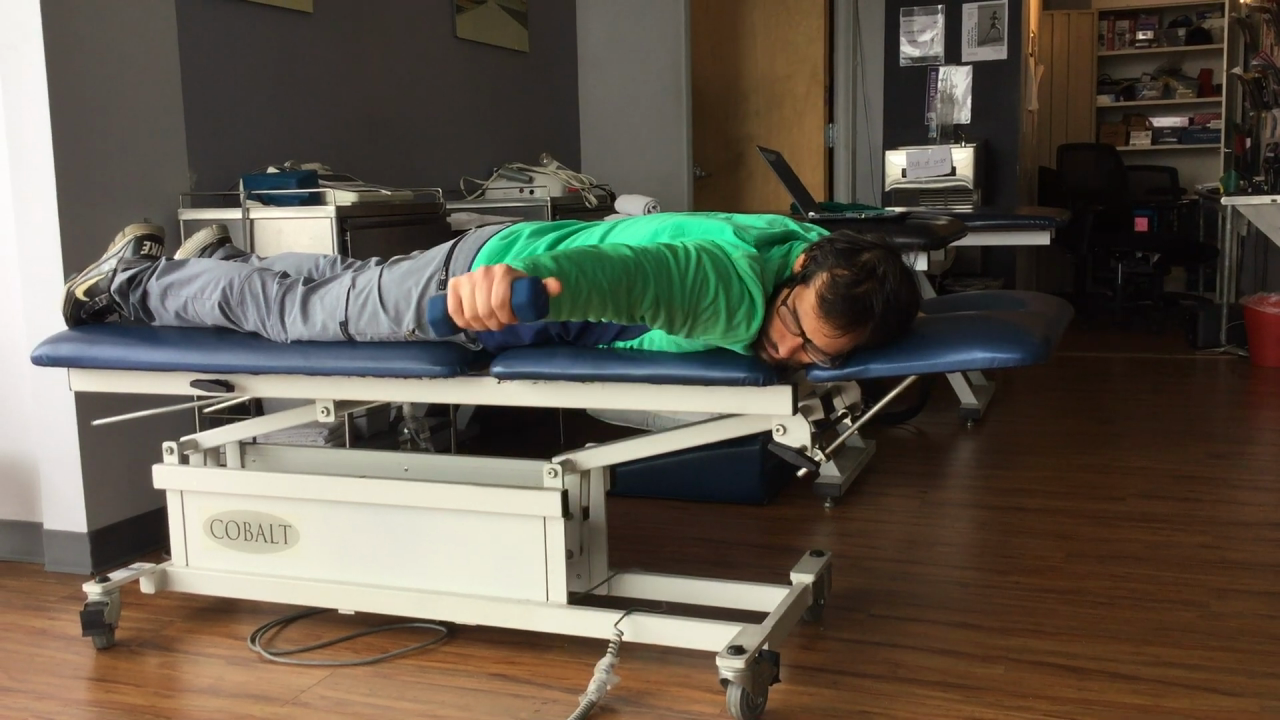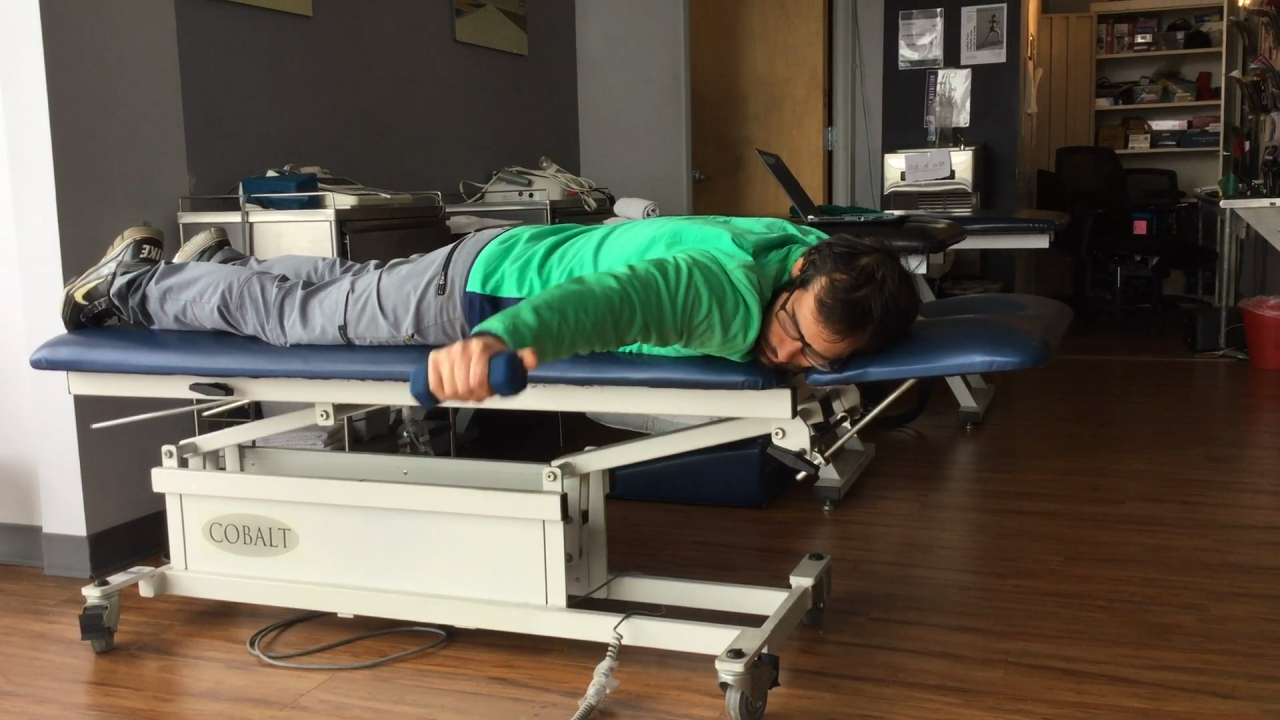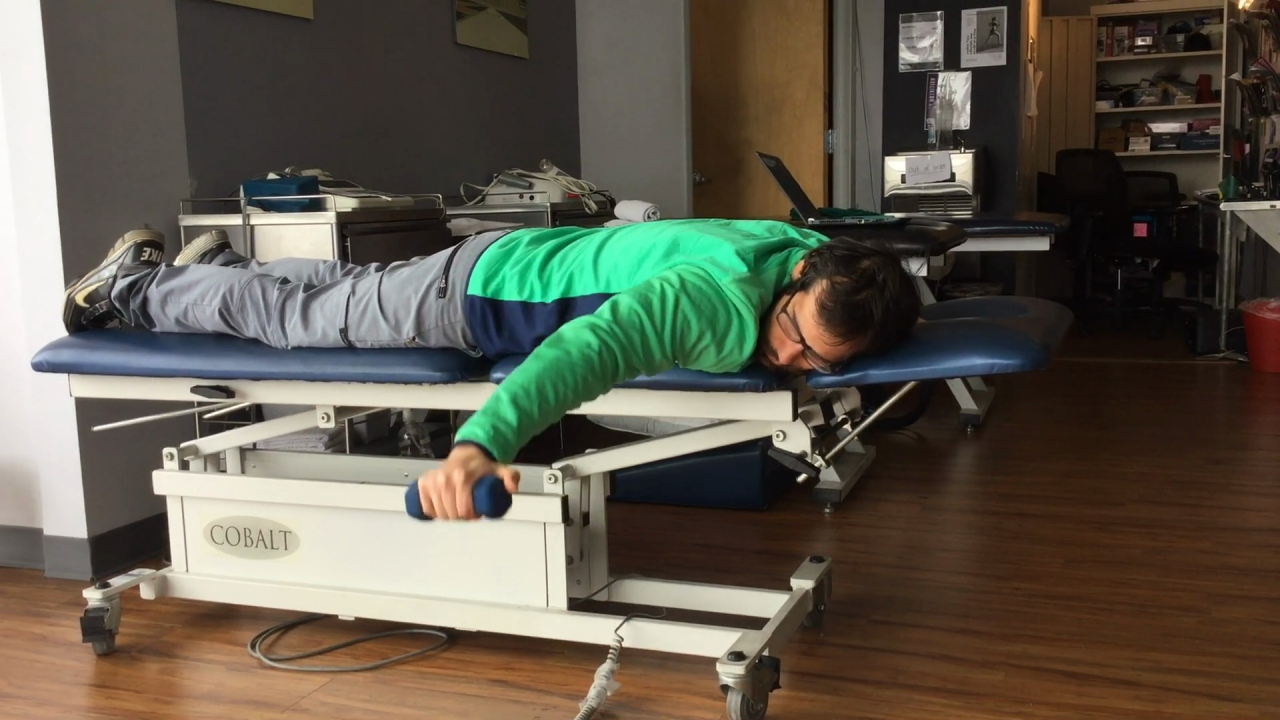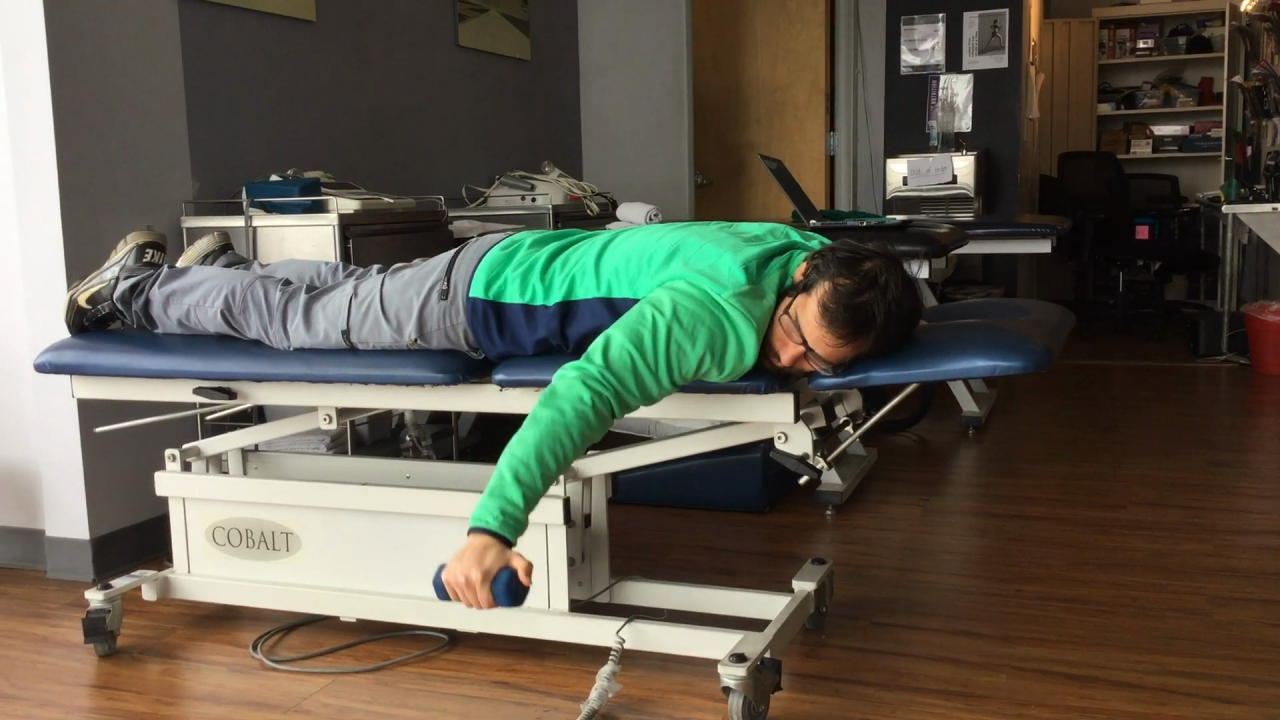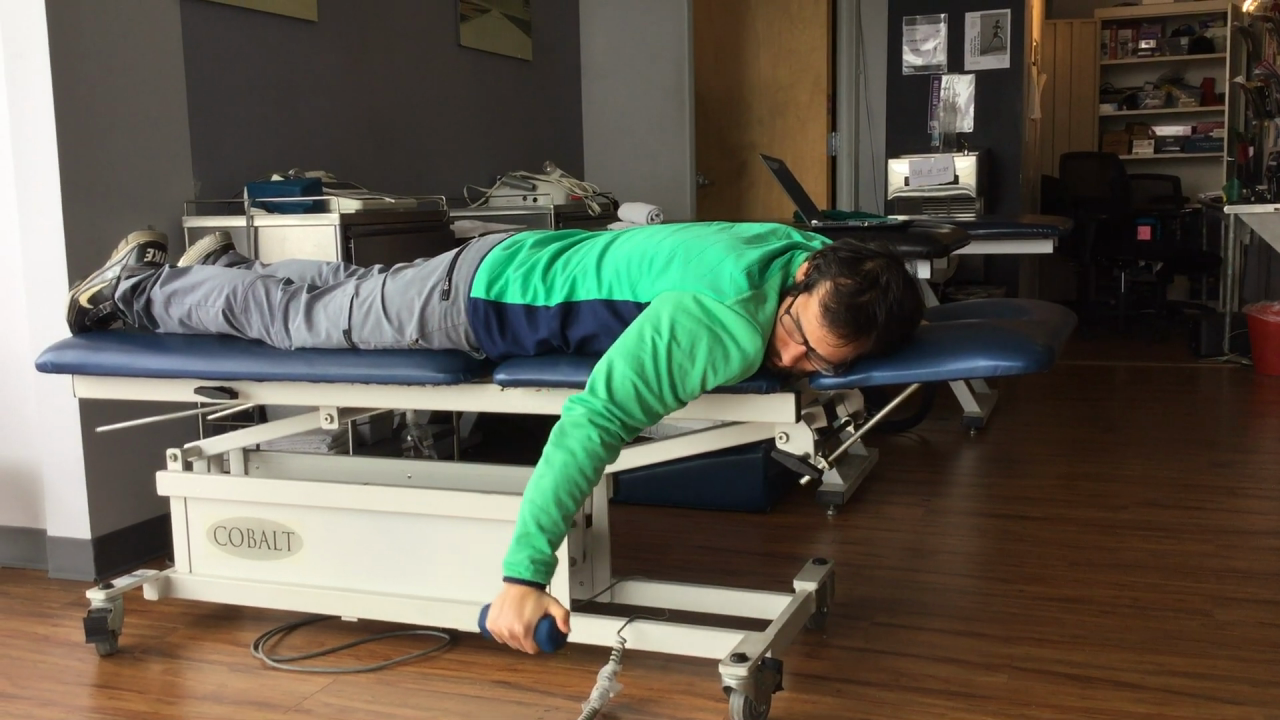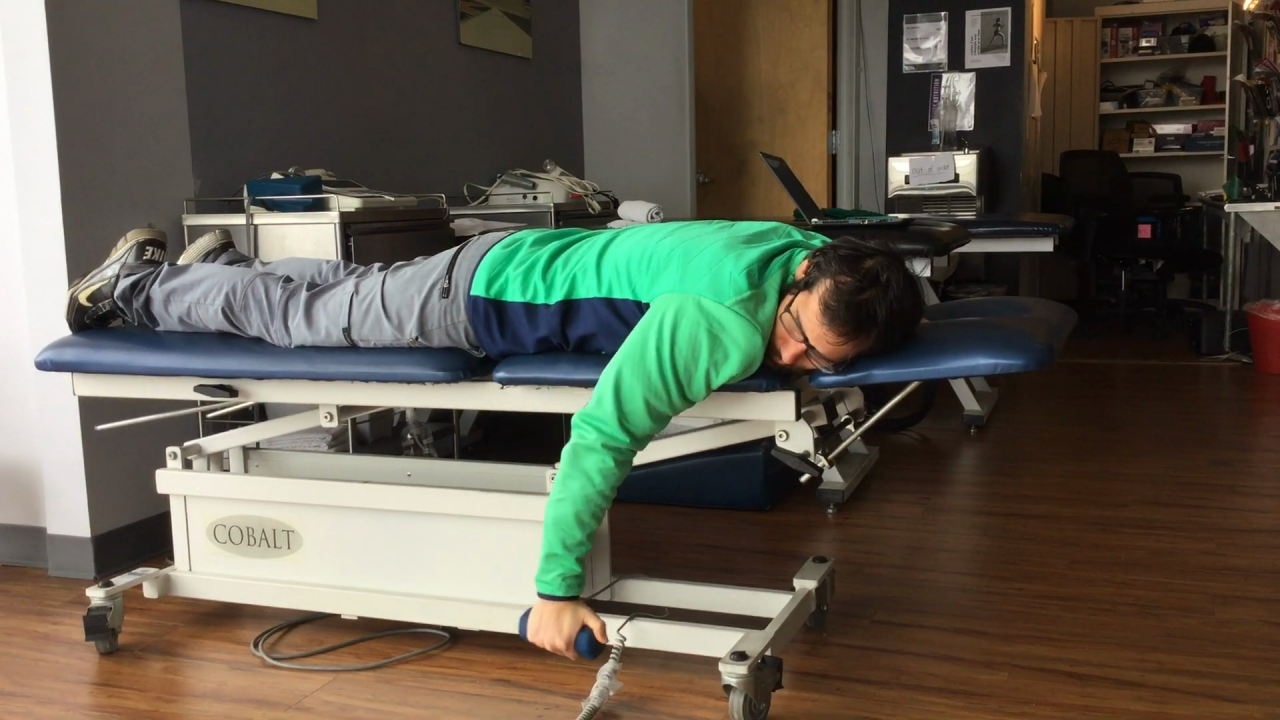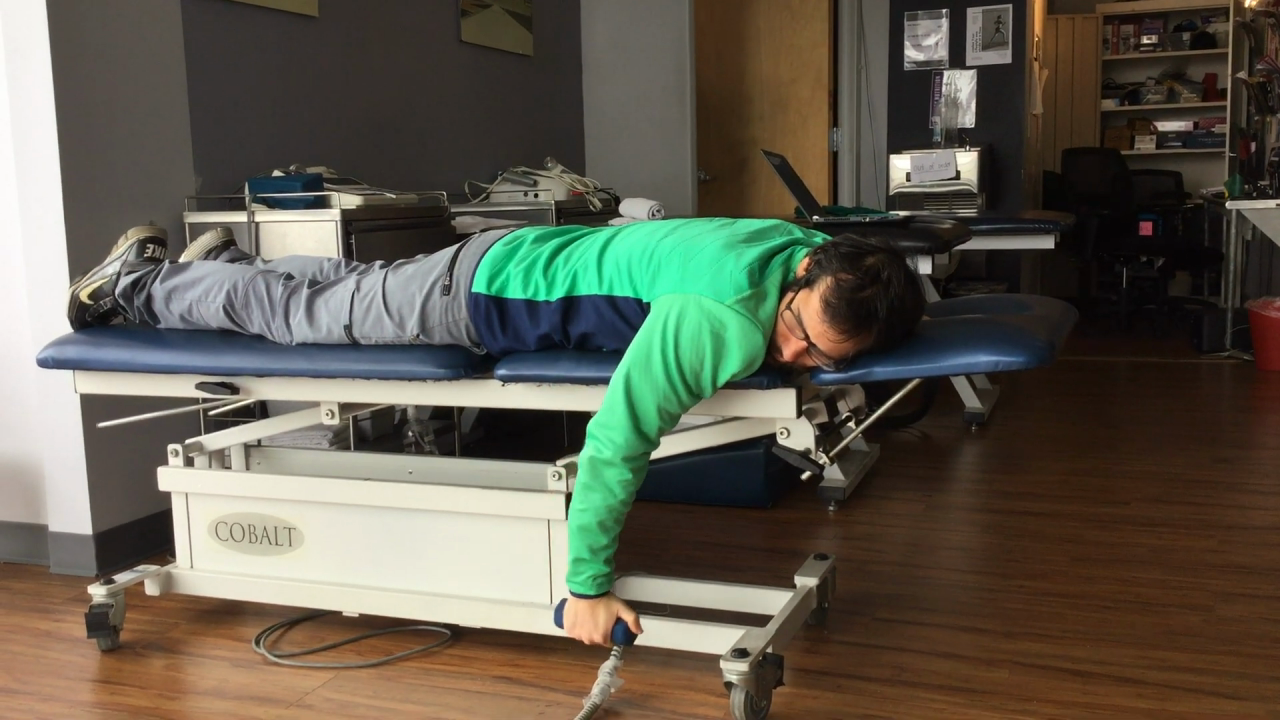
dt=0.3s
person 1, frame 1
left shoulder: (809, 242)
right shoulder: (731, 284)
right elbow: (612, 270)
right wrist: (516, 280)
left hip: (523, 252)
right hip: (500, 267)
left knee: (335, 290)
right knee: (289, 311)
left ankle: (222, 256)
right ankle: (136, 282)
person 1, frame 2
left shoulder: (806, 244)
right shoulder: (726, 293)
right elbow: (601, 301)
left wrist: (831, 355)
right wrist: (492, 339)
left hip: (525, 259)
right hip: (488, 294)
left knee: (322, 292)
right knee: (288, 315)
left ankle: (219, 258)
right ankle: (135, 286)
person 1, frame 3
left shoulder: (806, 242)
right shoulder: (723, 305)
right elbow: (590, 347)
left wrist: (826, 359)
right wrist: (478, 442)
left hip: (531, 256)
right hip: (488, 294)
left knee: (334, 294)
right knee: (294, 315)
left ankle: (222, 259)
right ankle: (137, 288)
person 1, frame 4
left shoulder: (809, 247)
right shoulder: (719, 313)
right elbow: (584, 389)
left wrist: (835, 359)
right wrist: (491, 527)
left hip: (530, 258)
right hip: (490, 297)
left knee: (347, 290)
right knee: (289, 315)
left ankle: (224, 262)
right ankle: (137, 287)
person 1, frame 5
left shoulder: (816, 246)
right shoulder: (722, 321)
right elbow: (590, 421)
left wrist: (840, 354)
right wrist: (523, 573)
left hip: (532, 256)
right hip: (490, 298)
left knee: (350, 286)
right knee: (296, 316)
left ankle: (224, 262)
right ankle: (137, 287)
person 1, frame 6
left shoulder: (822, 252)
right shoulder: (721, 321)
right elbow: (599, 436)
left wrist: (857, 348)
right wrist: (555, 589)
left hip: (531, 255)
right hip: (485, 297)
left knee: (352, 284)
right knee: (292, 314)
left ankle: (222, 260)
right ankle: (136, 284)
person 1, frame 7
left shoulder: (818, 248)
right shoulder: (723, 320)
right elbow: (614, 440)
left wrist: (853, 347)
right wrist: (586, 587)
left hip: (532, 251)
right hip: (487, 294)
left knee: (352, 282)
right knee: (294, 311)
left ankle: (222, 257)
right ankle: (138, 283)
